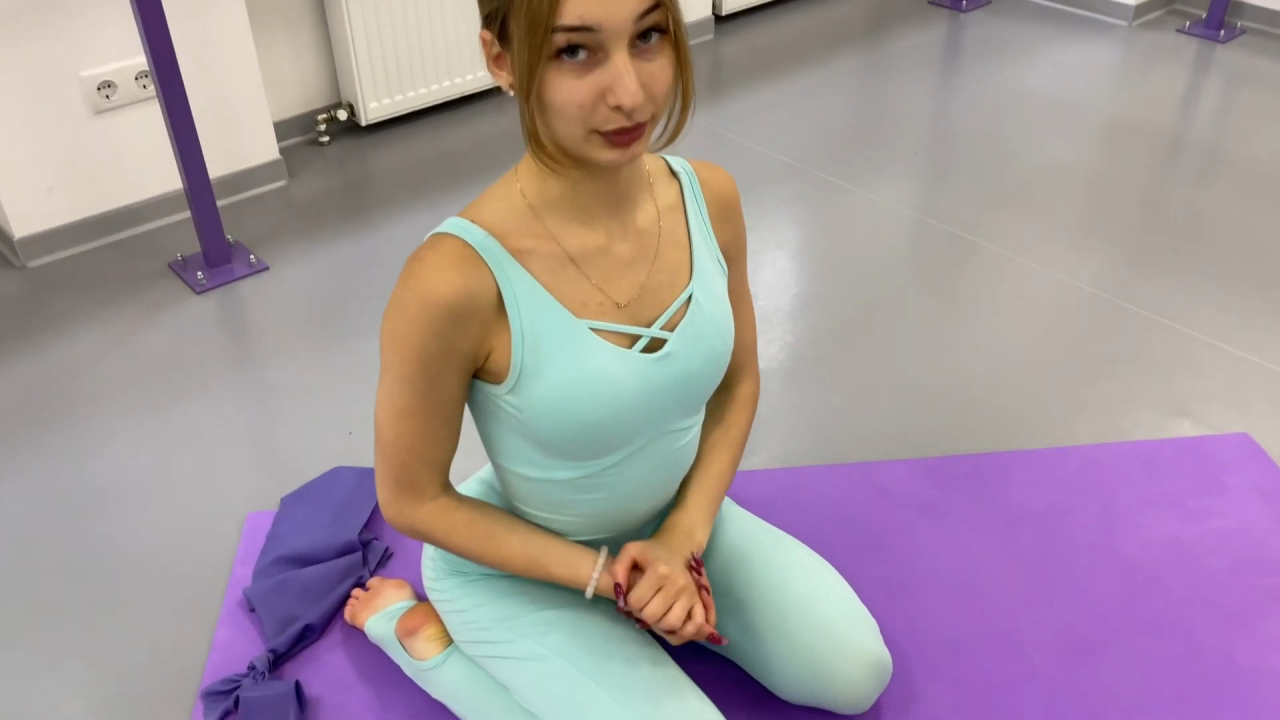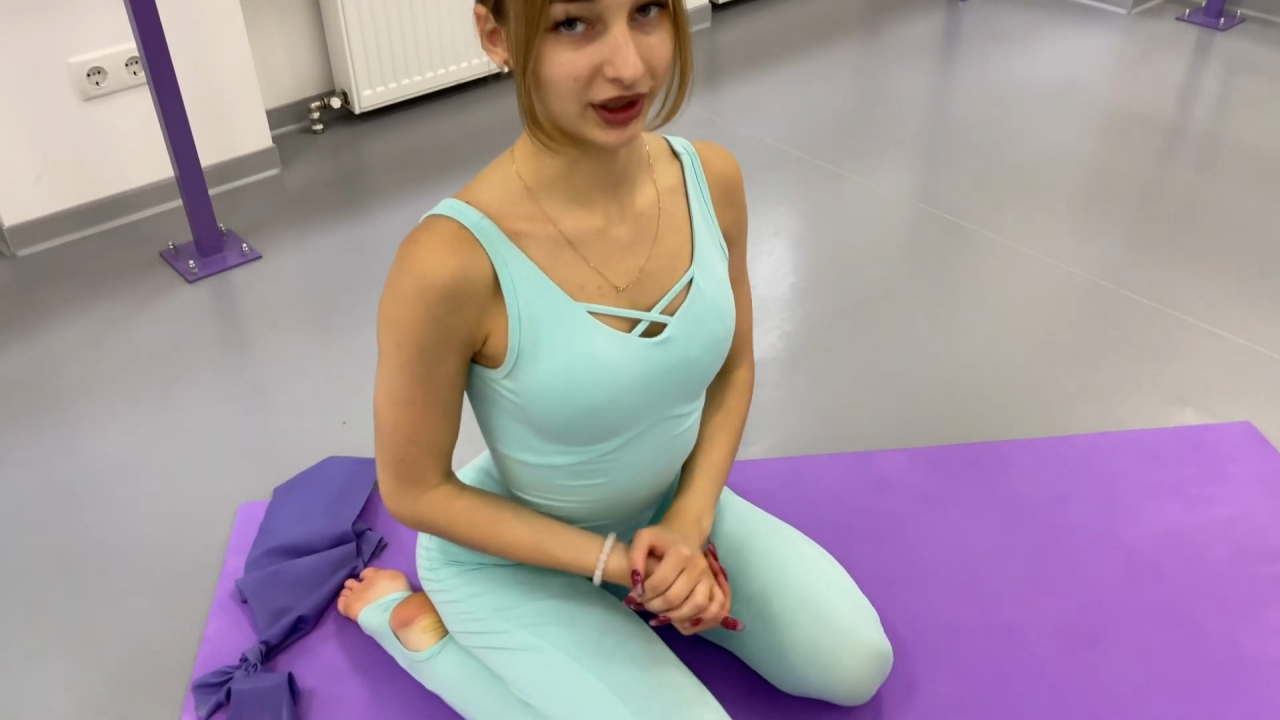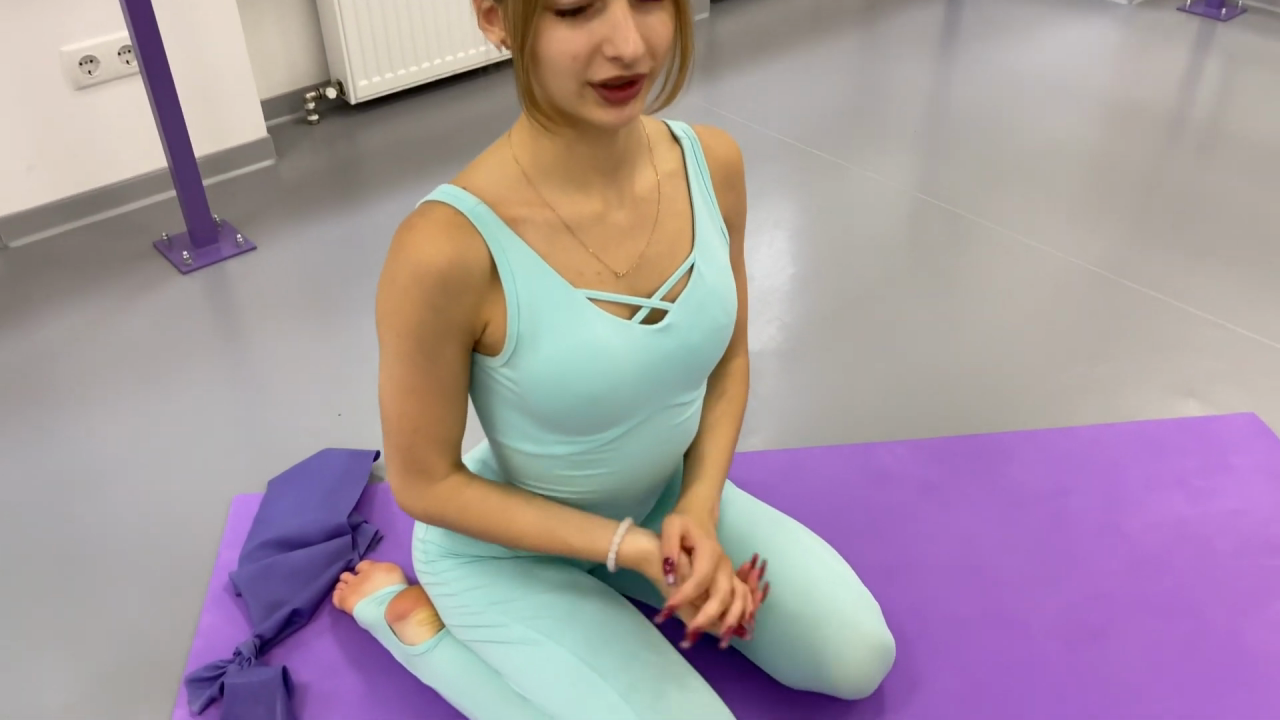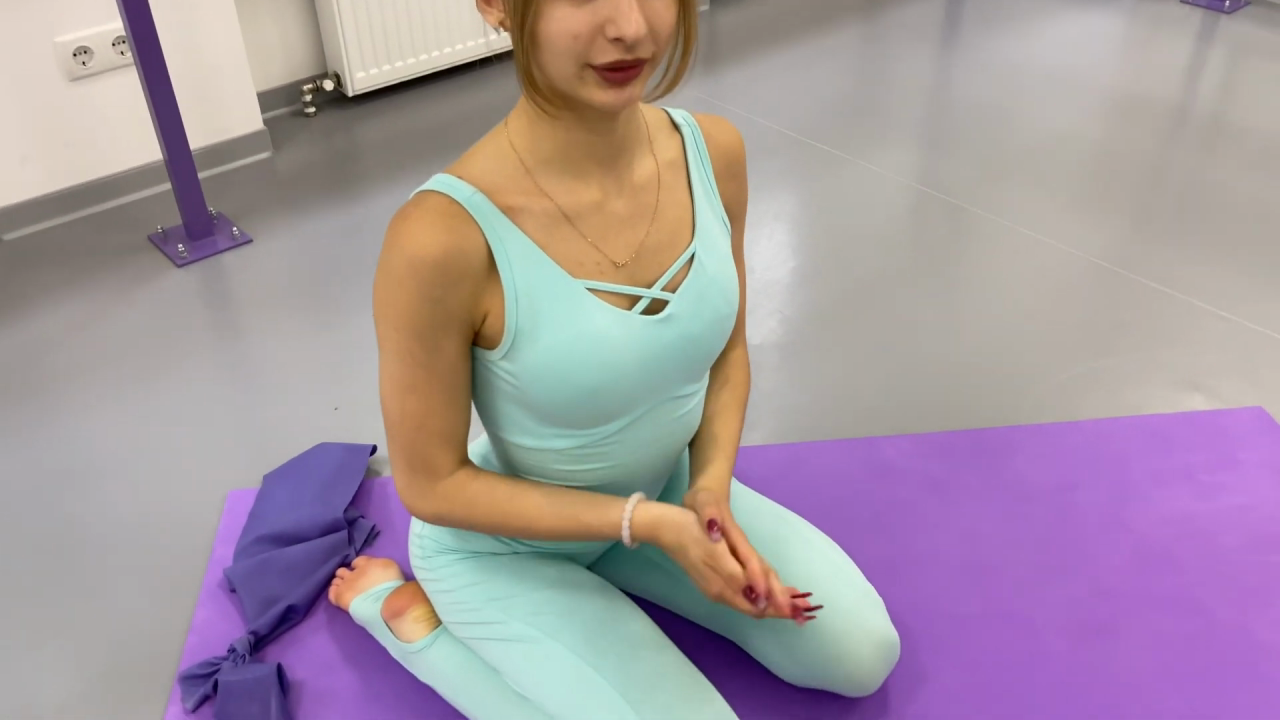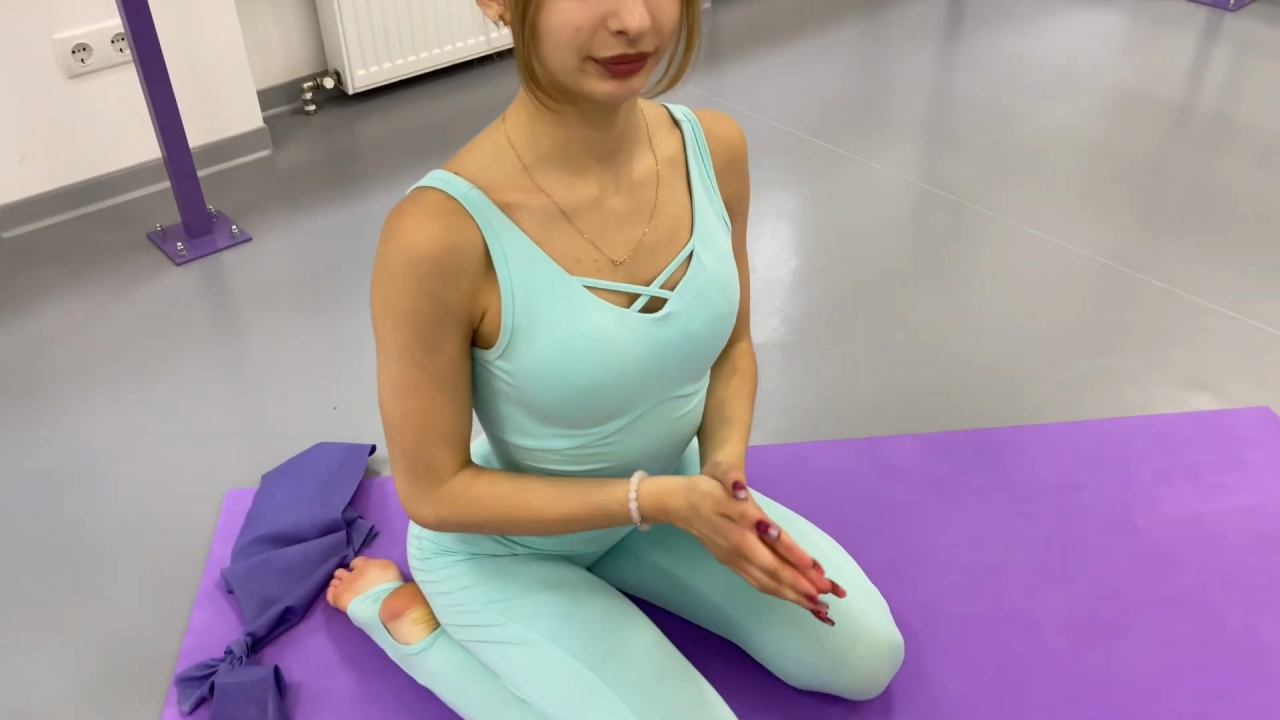
dt=0.1s
person 1, frame 1
left shoulder: (708, 196)
right shoulder: (456, 280)
left elbow: (736, 384)
right elbow: (411, 500)
left wrist: (683, 538)
right wrist: (602, 575)
left hip: (664, 521)
right hip: (516, 567)
person 1, frame 2
left shoulder: (709, 178)
right shoulder: (452, 261)
left elbow: (732, 368)
right elbow: (413, 491)
left wrist: (689, 521)
right wrist: (610, 560)
left hip: (663, 510)
right hip: (513, 558)
person 1, frame 3
left shoulder: (711, 163)
right shoulder: (447, 247)
left elbow: (728, 357)
right elbow: (424, 485)
left wrist: (698, 507)
right wrist: (628, 548)
left hip: (659, 500)
right hip: (508, 550)
left knee: (860, 658)
person 1, frame 4
left shoulder: (712, 152)
right shoulder: (443, 237)
left elbow: (726, 348)
right elbow: (431, 486)
left wrist: (712, 492)
right wrist: (649, 523)
left hip: (662, 492)
right hip: (509, 544)
left knee: (863, 655)
person 1, frame 5
left shoulder: (713, 148)
right shoulder: (441, 232)
left elbow: (729, 345)
right elbow: (434, 493)
left wrist: (729, 471)
right wrist: (663, 502)
left hip: (658, 491)
right hip: (505, 547)
left knee: (866, 657)
